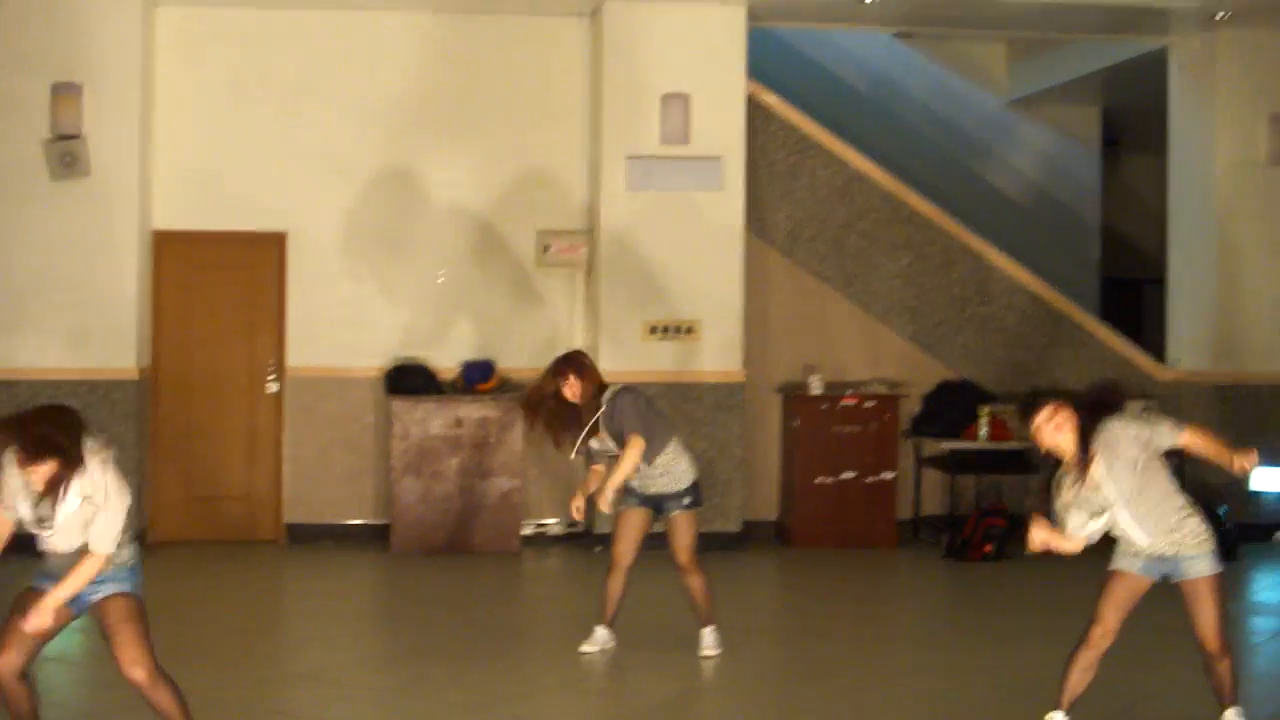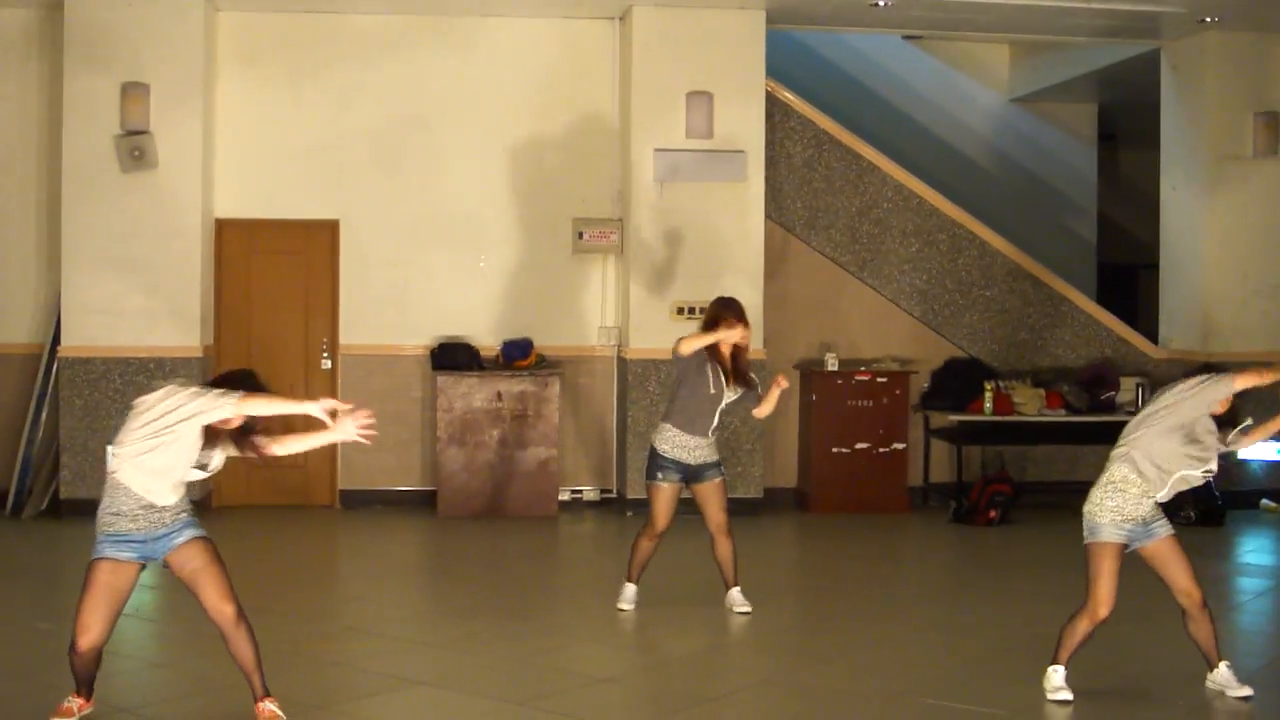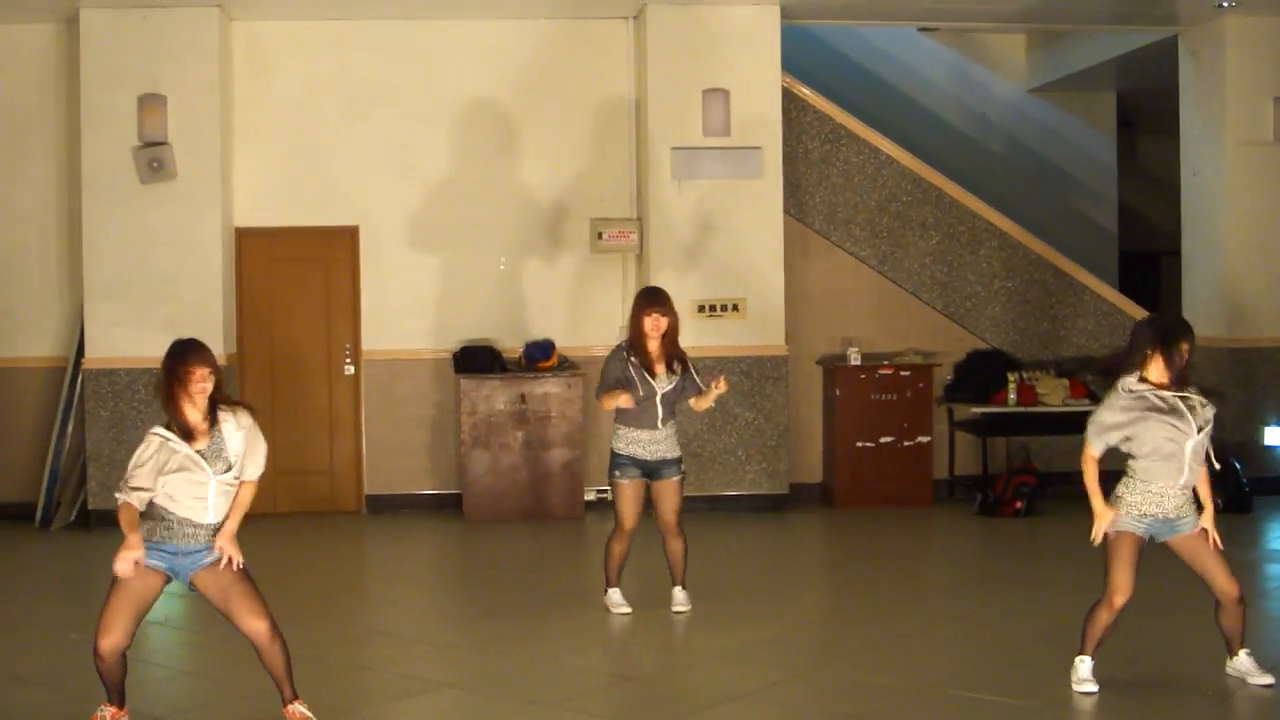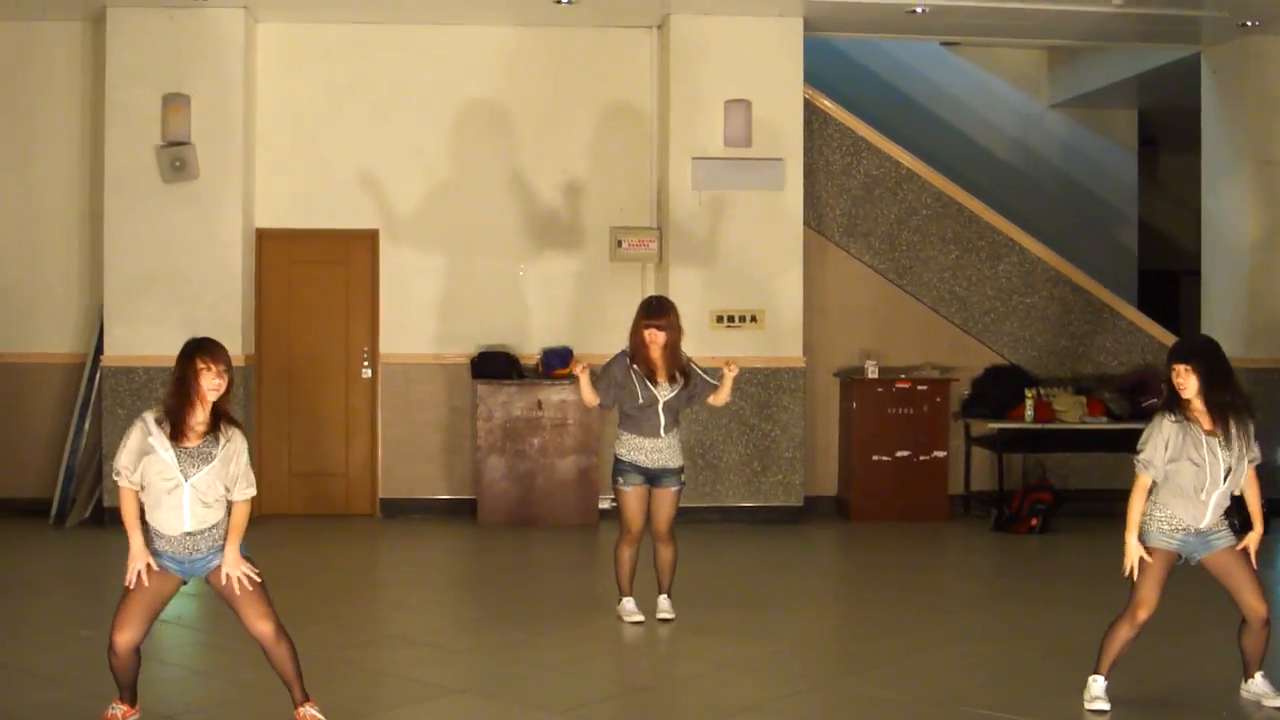
dt=1s
person 1, frame 1
left shoulder: (1117, 431)
right shoulder: (1068, 489)
left elbow: (1189, 436)
right elbow: (1073, 540)
left wrist: (1230, 457)
right wrist: (1047, 537)
left hip: (1190, 543)
right hip: (1135, 551)
left knee: (1213, 645)
right knee: (1097, 638)
person 1, frame 2
left shoulder: (1205, 432)
right shoulder: (1191, 393)
left elbow: (1246, 437)
right elbow: (1244, 380)
left hip: (1147, 514)
right hip: (1110, 508)
left knee: (1194, 597)
right knee: (1099, 607)
left ankle: (1218, 672)
right ankle: (1056, 673)
person 1, frame 3
left shoulder: (1186, 396)
right shoulder: (1126, 400)
left elbow: (1196, 456)
right elbow: (1090, 453)
left wrist: (1209, 510)
right wrist: (1099, 504)
left hip: (1181, 511)
right hip: (1136, 508)
left knee: (1231, 592)
right knee: (1117, 596)
left ankle: (1237, 658)
right ankle: (1083, 664)
person 1, frame 4
left shoulder: (1237, 418)
right shoulder: (1168, 423)
left elbow: (1248, 473)
right elbow: (1143, 481)
right wrist: (1131, 537)
left hip: (1214, 528)
right hip: (1165, 526)
right knee: (1140, 610)
right ankle: (1097, 682)
person 2, frame 1
left shoulder: (98, 480)
left elbow: (100, 551)
left wrist: (51, 597)
left hip: (110, 570)
right hip: (55, 572)
left knee: (139, 670)
person 2, frame 2
left shoulder: (216, 435)
right shoulder: (180, 401)
left elbow: (271, 446)
right elbow: (239, 404)
left wrist: (335, 433)
right wrist: (312, 405)
left hip: (174, 522)
right hip: (121, 527)
left knee: (228, 614)
right knee: (86, 642)
person 2, frame 3
left shoulder: (237, 422)
right shoulder: (159, 440)
left elbow: (250, 476)
right elbow: (130, 497)
left wrist: (229, 529)
right wrist: (130, 538)
left hip: (209, 548)
right hip: (155, 546)
left knee: (261, 627)
right knee: (107, 643)
person 2, frame 4
left shoulder: (230, 437)
right shoulder: (151, 428)
left elbow: (241, 497)
right elbow: (127, 484)
left wrist: (233, 549)
right wrist: (137, 544)
left hip: (217, 548)
right hip: (162, 552)
left knee: (266, 628)
right knee: (122, 639)
person 3, frame 1
left shoulder: (620, 400)
right shoulder: (585, 420)
left elbow: (636, 446)
right elbow: (598, 468)
left wrist: (609, 488)
right wrist: (583, 493)
left hip: (676, 483)
right hip: (637, 487)
left knee: (685, 562)
right knee: (619, 561)
left ankle: (709, 631)
right ankle: (604, 631)
person 3, frame 2
left shoulder: (739, 370)
right shoulder: (698, 359)
left elbow: (761, 410)
right elbow: (681, 347)
left wrist: (776, 389)
right wrist: (720, 335)
left hip: (705, 455)
right hip: (669, 452)
left knee: (720, 526)
right knee: (657, 527)
left ankle: (733, 591)
right ankle: (630, 586)
person 3, frame 3
left shoulder: (677, 358)
right shoulder: (622, 356)
left elbow: (697, 402)
right elbow: (603, 398)
left wrist: (714, 391)
right wrist: (615, 398)
left hip: (667, 451)
right hip: (628, 451)
left knee: (671, 525)
right knee: (626, 527)
left ankle: (679, 589)
right ankle: (612, 591)
person 3, frame 4
left shoulder: (683, 367)
right shoulder: (624, 365)
left elbow: (717, 397)
right elbow: (592, 399)
left wrist: (729, 376)
right wrist: (582, 376)
left hip: (669, 460)
right hip: (631, 458)
left knee: (663, 533)
right knee: (632, 532)
left ankle: (664, 598)
right ankle: (625, 599)
